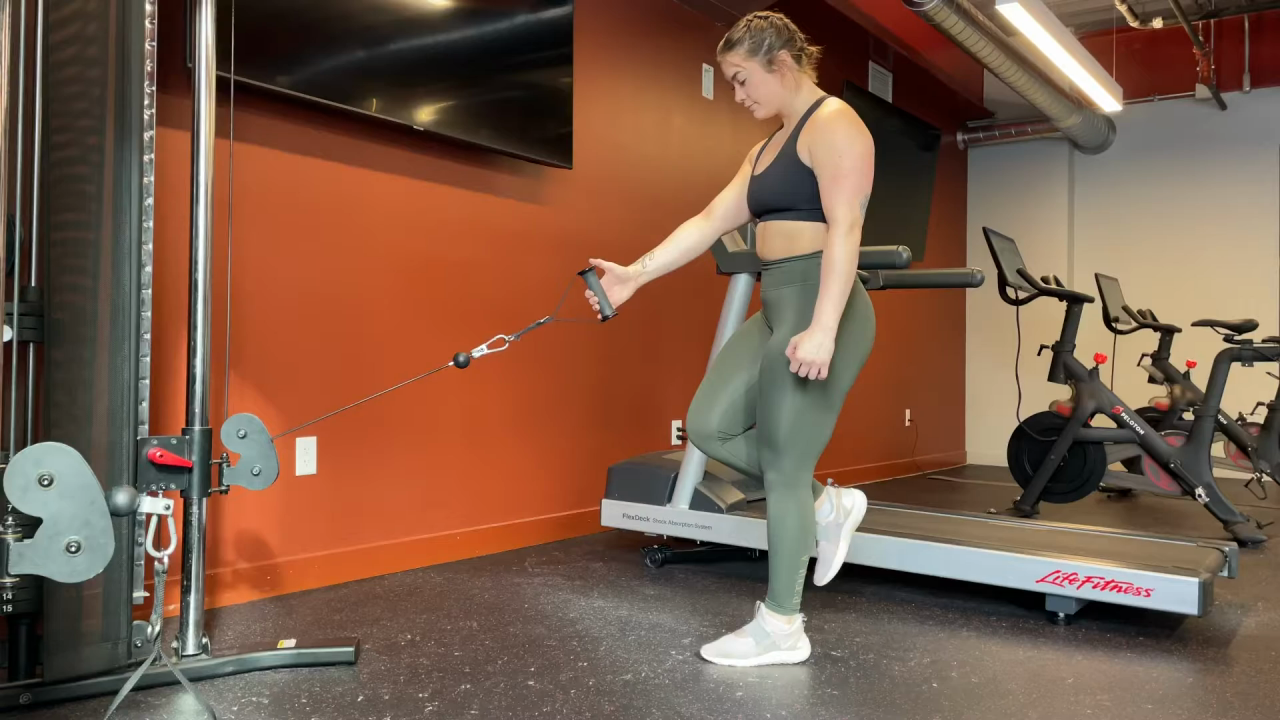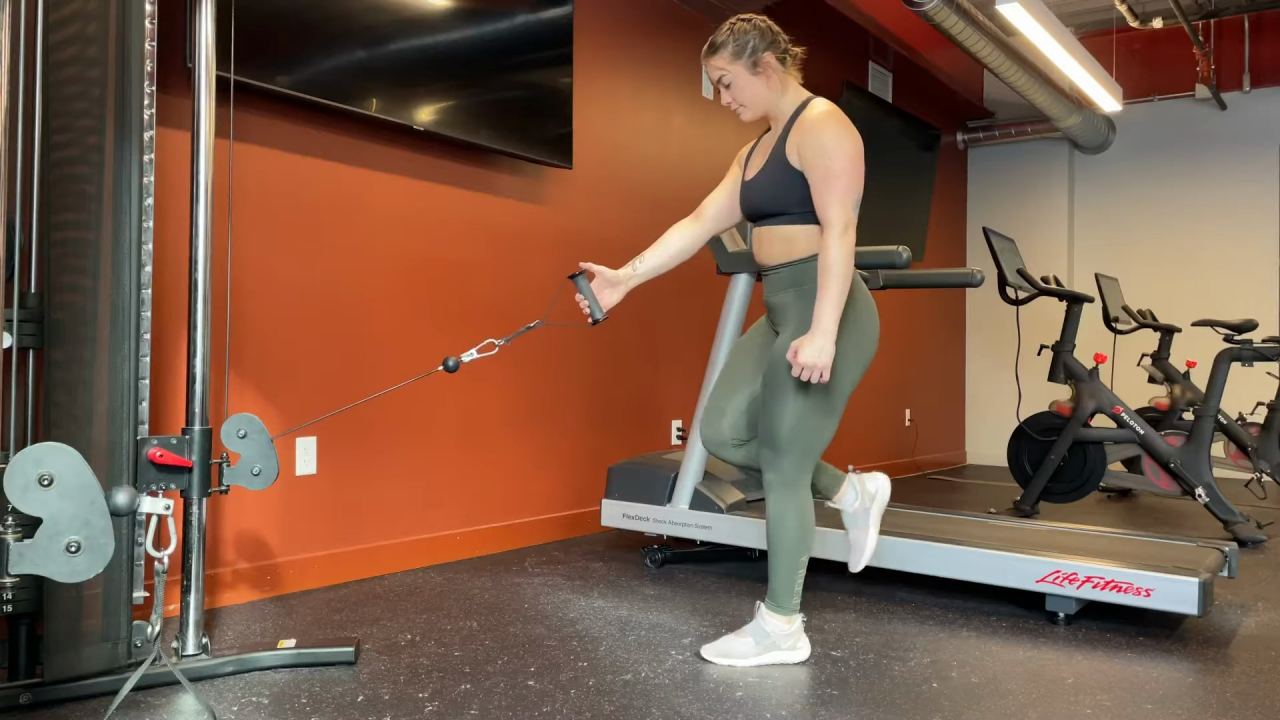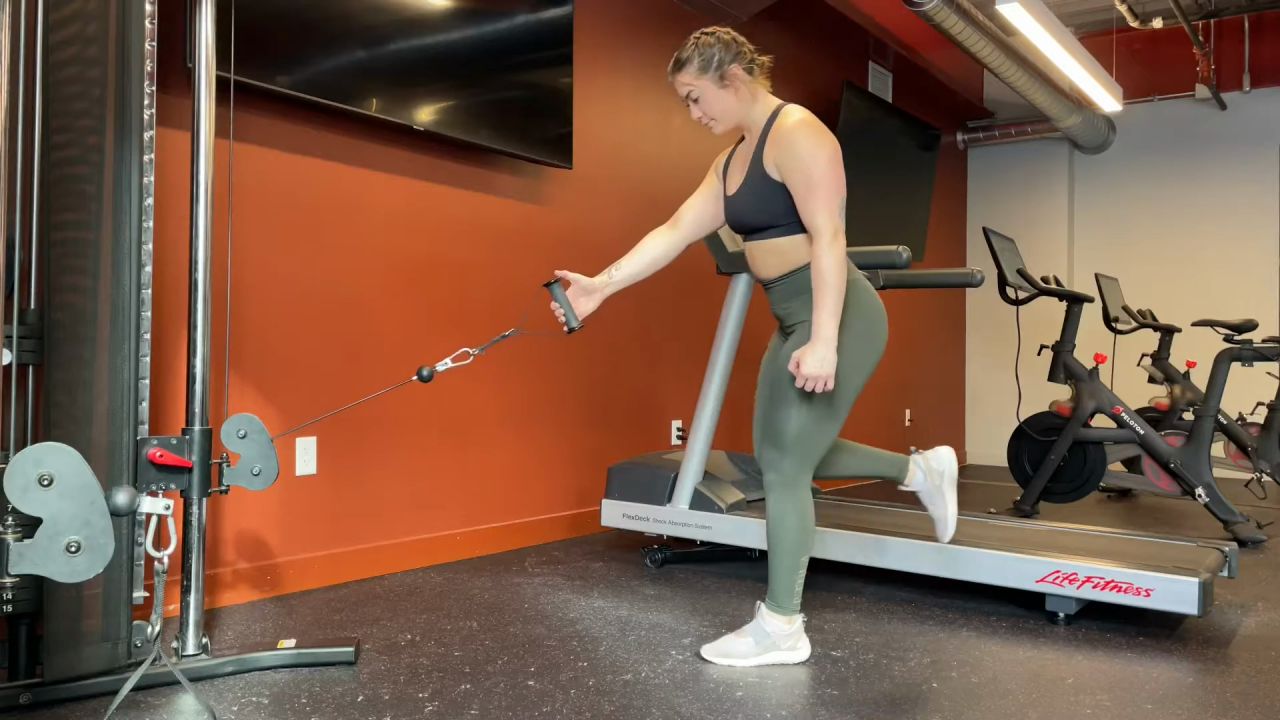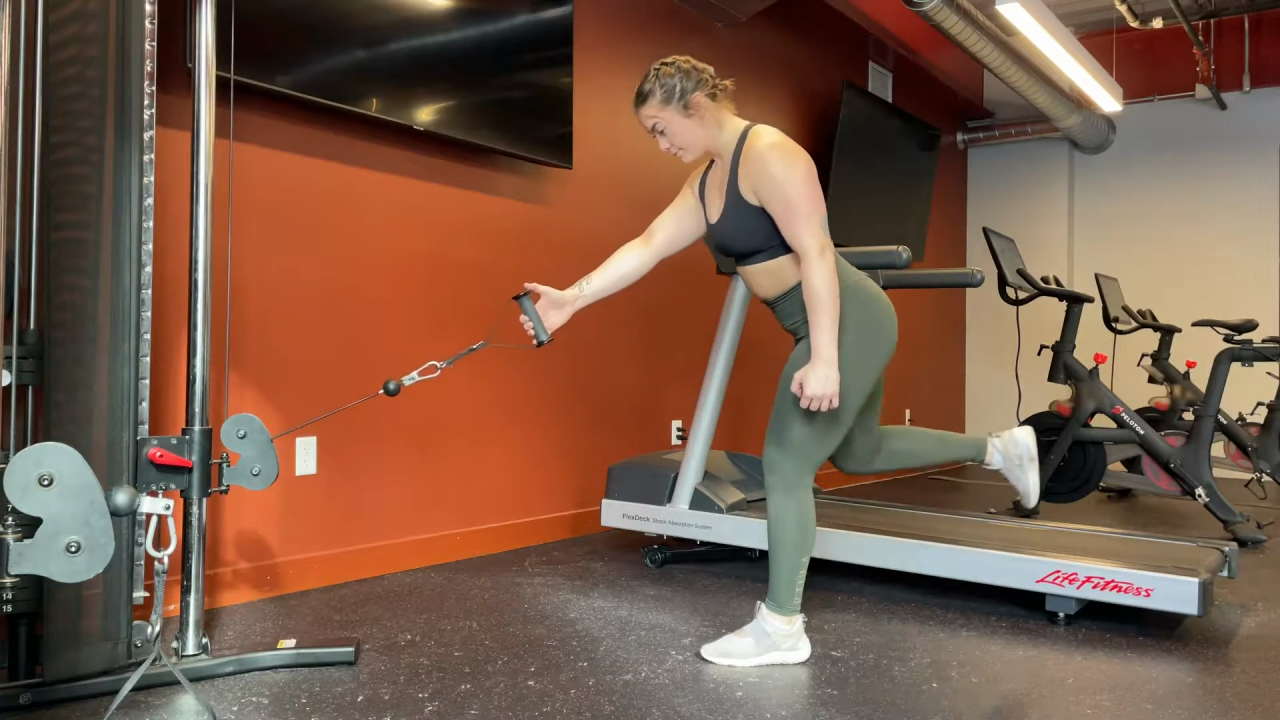
dt=0.3s
person 1, frame 1
left shoulder: (834, 124)
right shoulder: (770, 146)
left elbow: (845, 231)
right elbow: (710, 221)
left wrist: (821, 328)
right wrist: (635, 274)
left hip: (818, 314)
right hip: (777, 310)
left knee: (782, 466)
right knee: (709, 427)
left ankle: (781, 629)
right ankle: (826, 504)
person 1, frame 2
left shoulder: (823, 124)
right shoulder: (759, 149)
left elbow: (840, 232)
right elbow: (700, 224)
left wrist: (823, 331)
right wrist: (626, 278)
left hip: (822, 316)
right hip: (781, 315)
left knee: (782, 467)
right knee: (722, 434)
left ankle: (781, 628)
right ankle: (849, 490)
person 1, frame 3
left shoulder: (795, 132)
right shoulder: (733, 157)
left elbow: (828, 238)
right elbow: (673, 232)
left wrist: (823, 340)
right wrist: (599, 286)
left hip: (836, 317)
right hip: (795, 320)
left knee: (784, 466)
right knee: (791, 457)
left ankle: (781, 629)
right ankle: (920, 470)
person 1, frame 4
left shoulder: (769, 155)
right shoulder: (706, 180)
left elbow: (817, 257)
right elbow: (647, 247)
left wrist: (824, 361)
right wrist: (572, 299)
left hip: (847, 322)
right hip: (819, 327)
left knee: (786, 467)
right knee: (855, 453)
left ankle: (782, 627)
right ankle: (997, 449)
